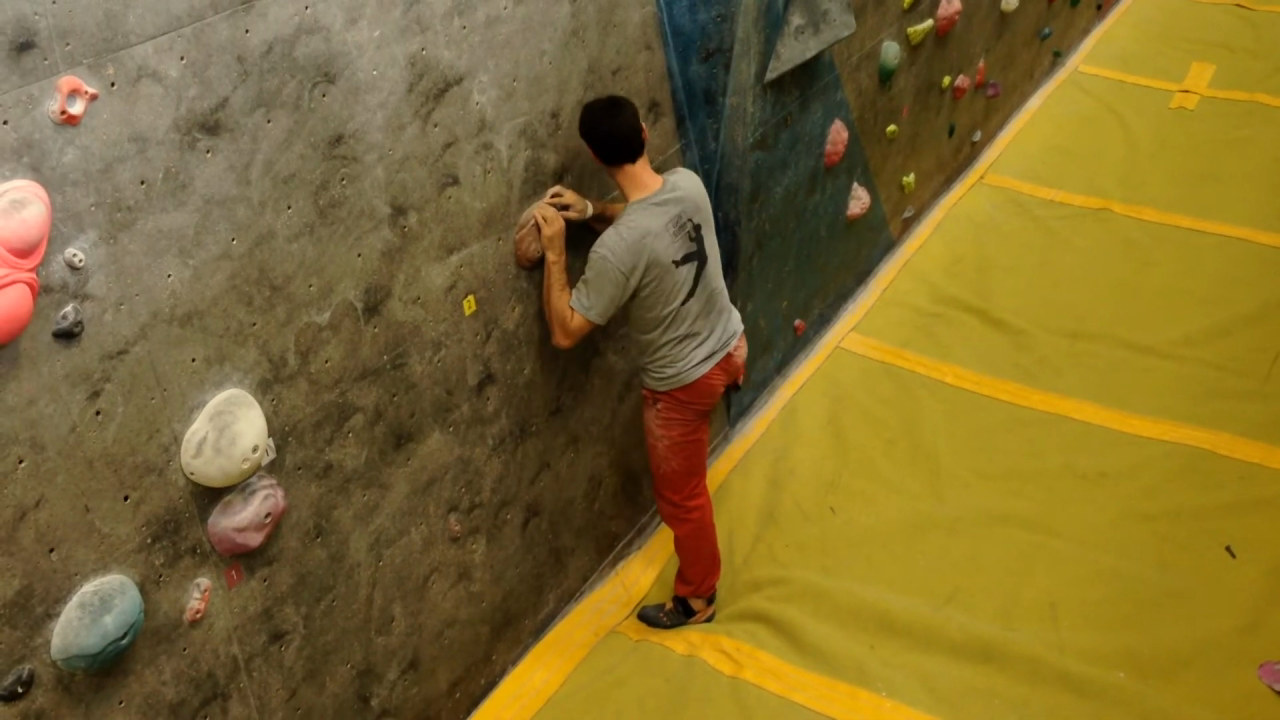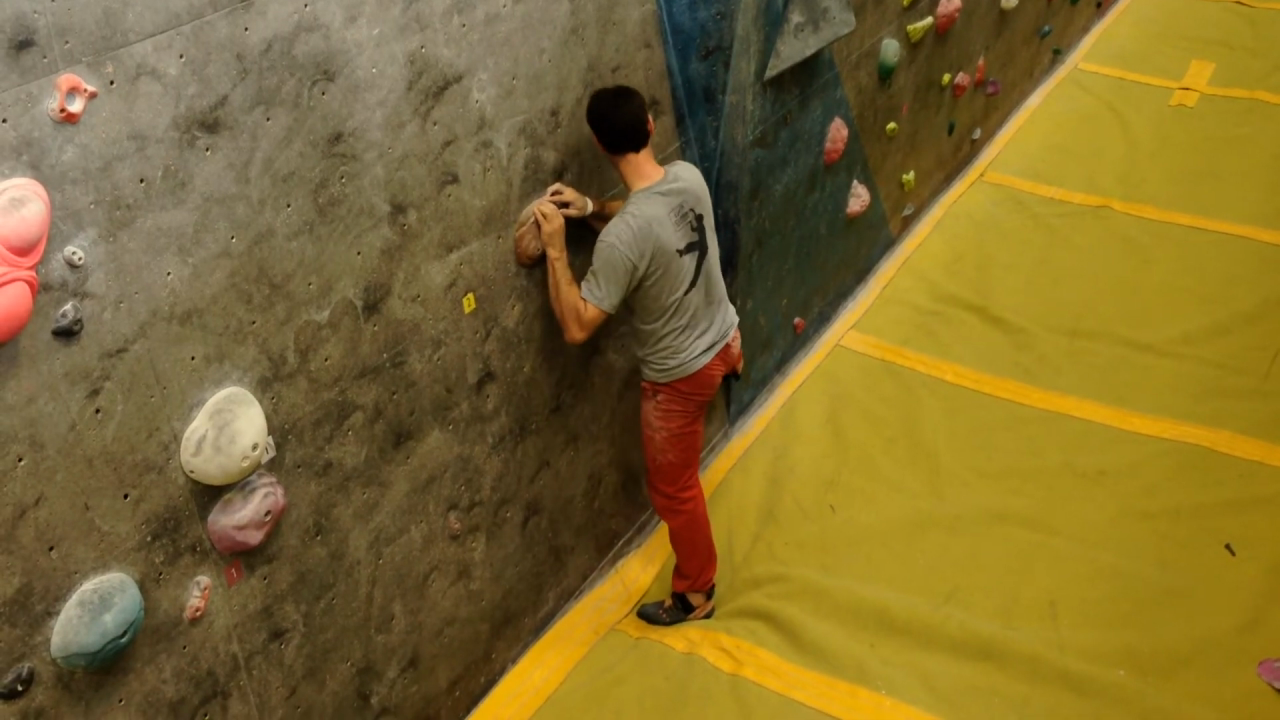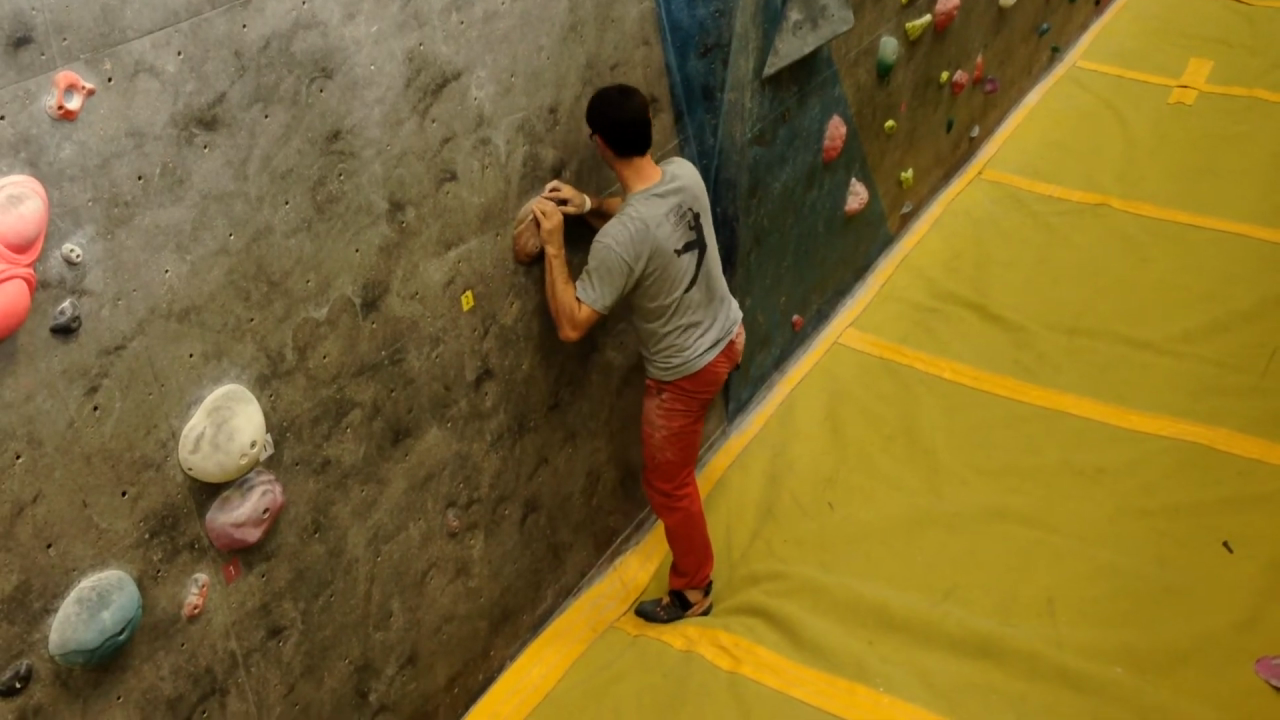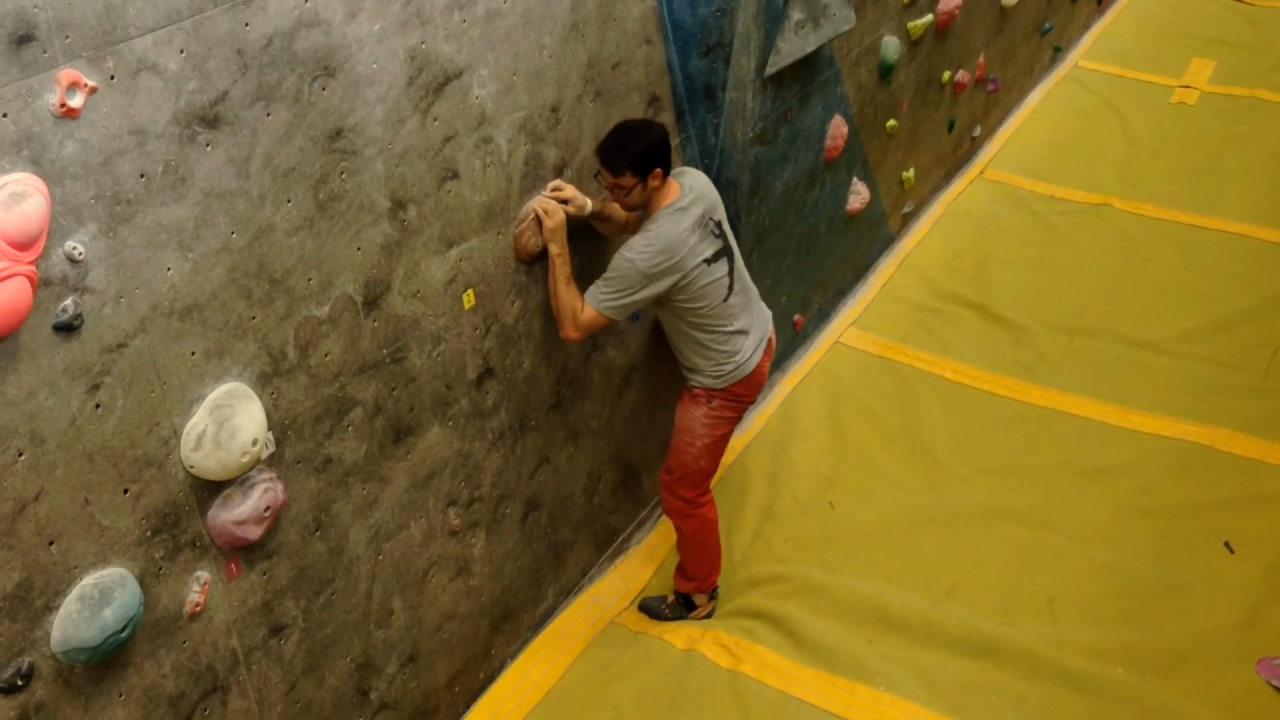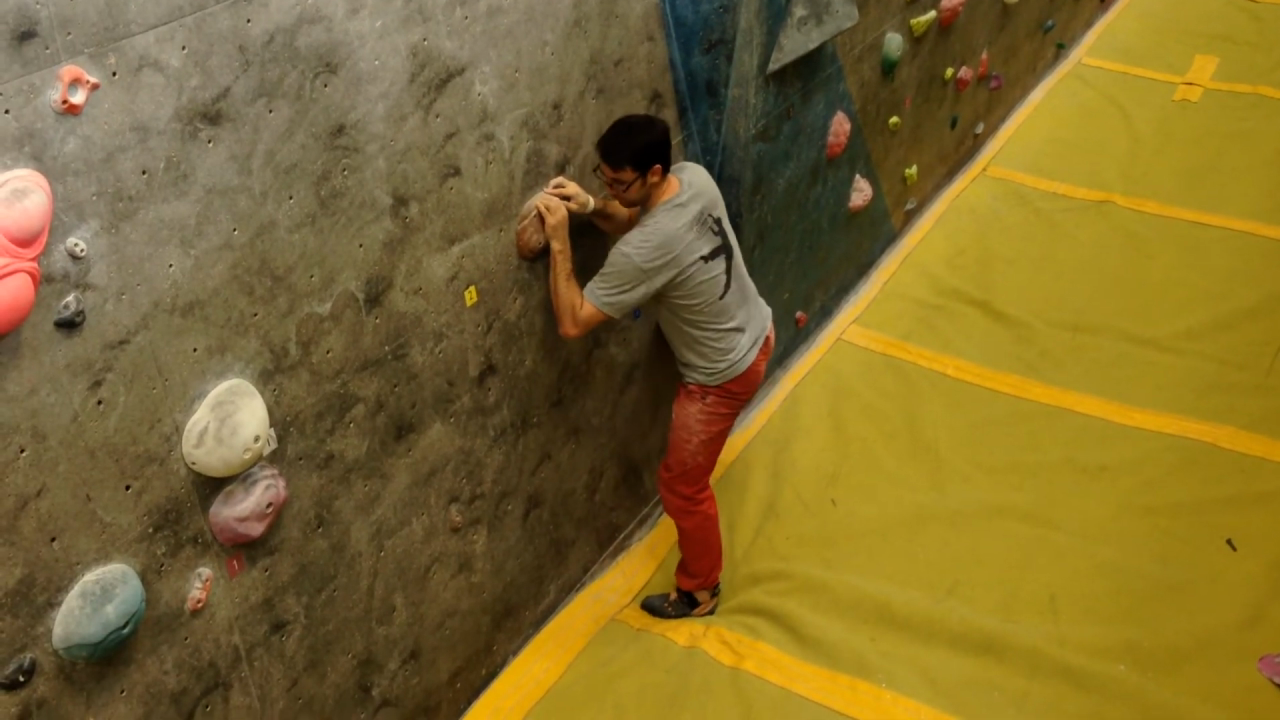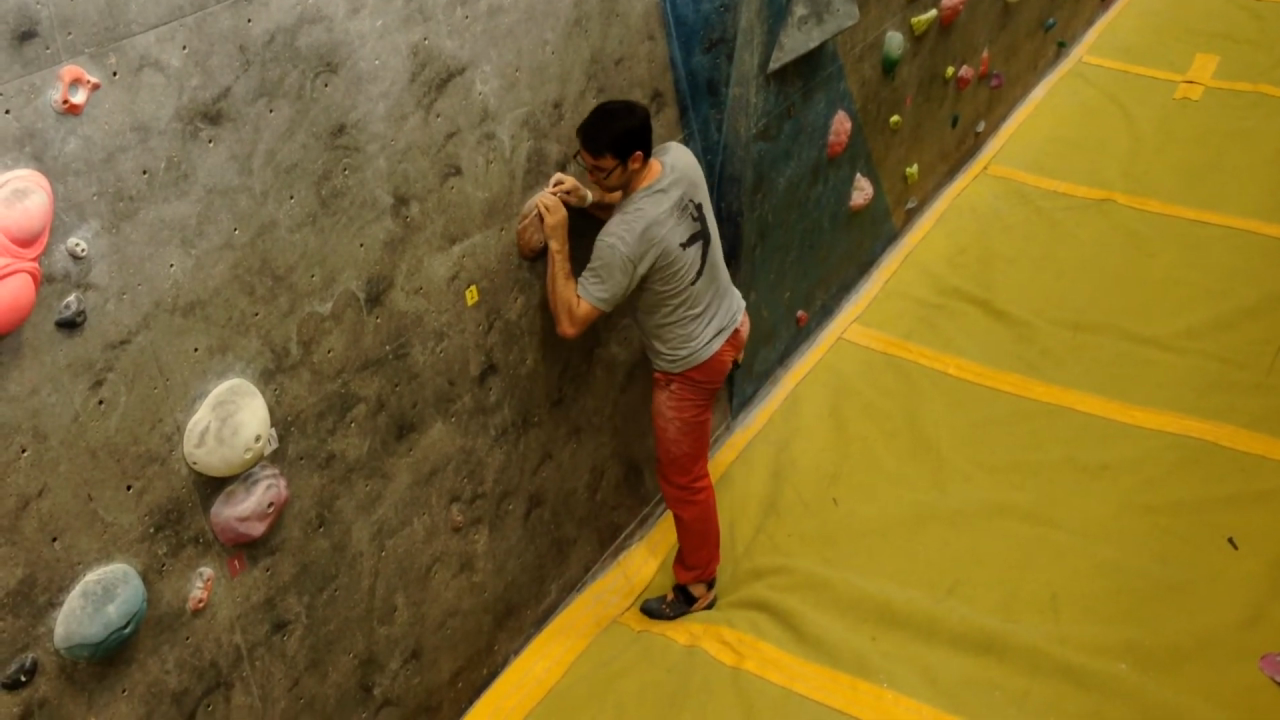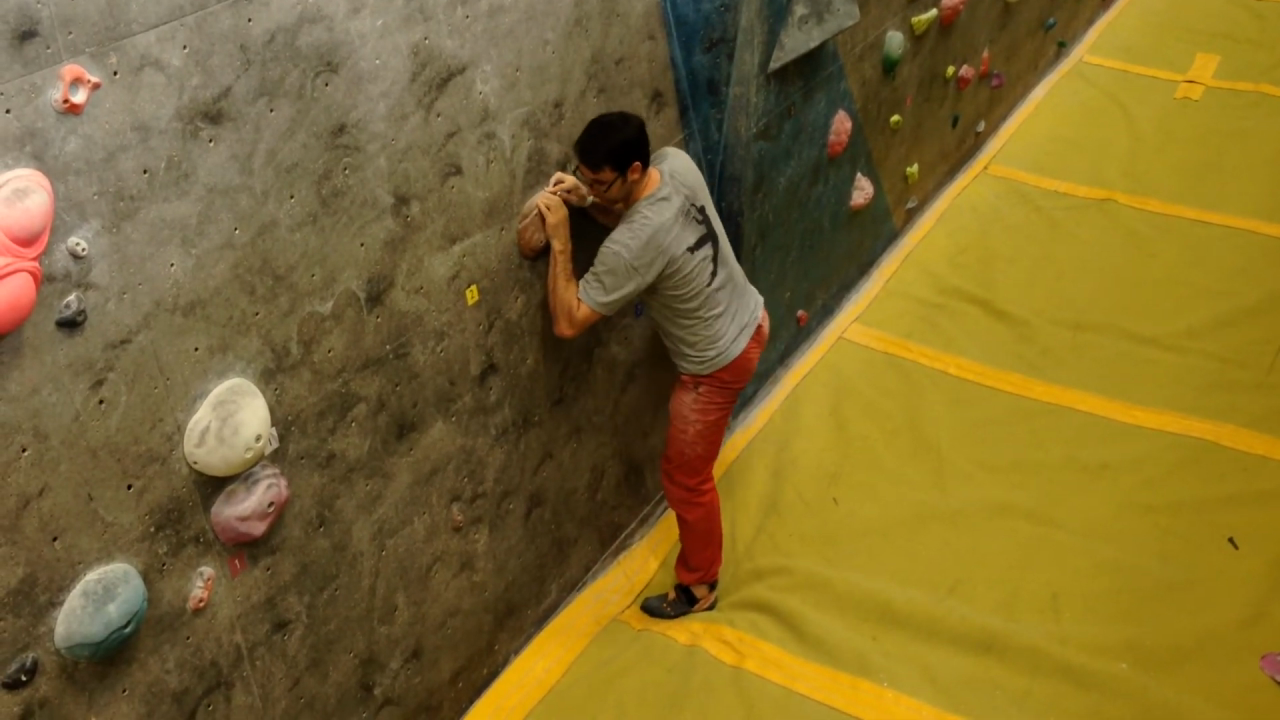
dt=0.4s
person 1, frame 1
left shoulder: (618, 248)
right shoulder: (687, 183)
left elbow: (565, 332)
left wrist: (554, 251)
right wrist: (592, 210)
left hip: (682, 384)
right hip: (730, 343)
left knee: (681, 498)
left ankle: (696, 599)
right ankle: (730, 384)
person 1, frame 2
left shoulder: (623, 238)
right shoulder: (688, 175)
left elbow: (577, 327)
left wrist: (556, 248)
right wrist: (591, 207)
left hip: (679, 376)
right hip: (723, 336)
left knee: (674, 490)
left ankle: (695, 594)
right ankle: (731, 367)
person 1, frame 3
left shoulder: (620, 241)
right shoulder: (684, 173)
left elbow: (571, 326)
left wrist: (553, 245)
right wrist: (588, 205)
left hip: (685, 373)
right hip: (728, 332)
left knee: (669, 486)
left ankle: (692, 592)
person 1, frame 4
left shoulder: (647, 255)
right shoulder: (694, 180)
left elbow: (573, 325)
right elbow: (635, 222)
left wrist: (557, 245)
right wrist: (588, 208)
left hip: (727, 378)
right hip: (758, 335)
left knee: (683, 490)
left ankle: (697, 594)
person 1, frame 5
left shoulder: (644, 251)
right shoulder: (695, 176)
left elbow: (572, 322)
left wrist: (559, 241)
right wrist: (590, 205)
left hip: (723, 376)
right hip: (757, 331)
left knee: (682, 487)
left ankle: (698, 590)
person 1, frame 6
left shoulder: (623, 240)
right shoulder: (680, 158)
left elbow: (570, 322)
left wrist: (557, 239)
right wrist: (590, 200)
left hip: (692, 363)
right hip: (732, 321)
left knee: (682, 479)
left ankle: (697, 585)
person 1, frame 7
left shoulder: (631, 247)
right shoulder: (677, 163)
left elbow: (567, 322)
left wrist: (559, 239)
right wrist: (587, 201)
left hip: (716, 364)
right hip: (749, 320)
left knee: (686, 479)
left ankle: (698, 586)
